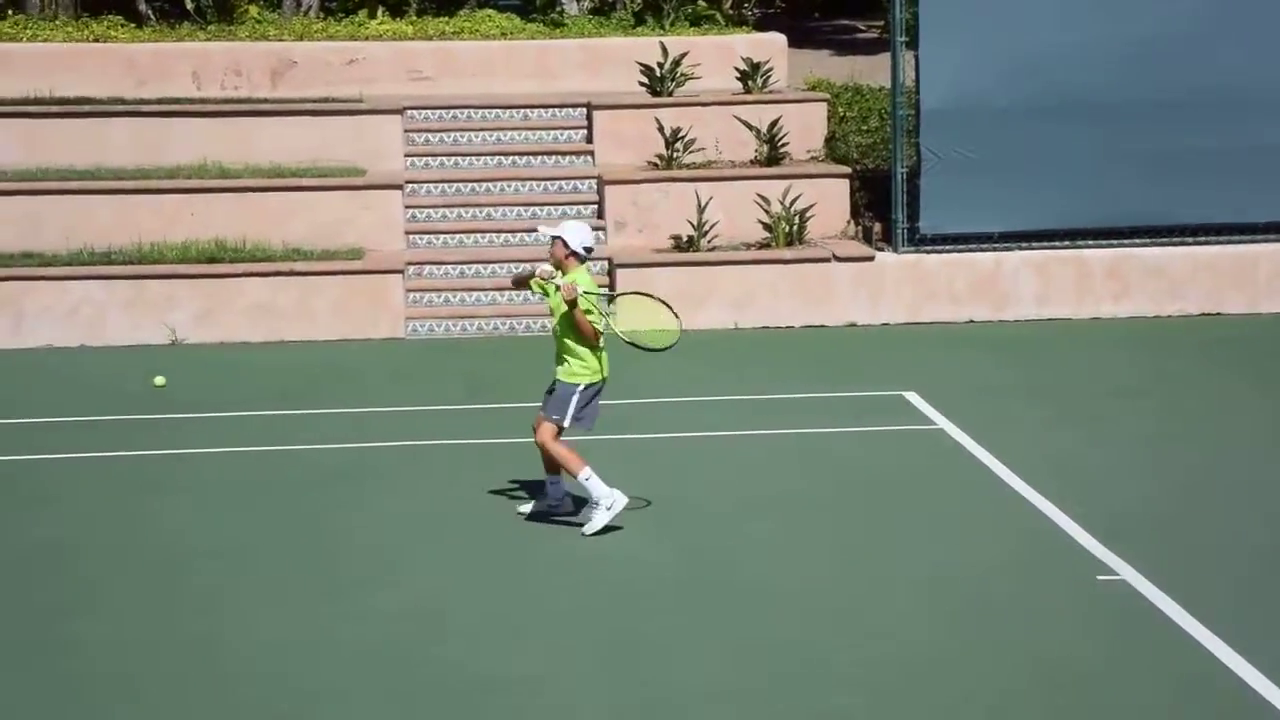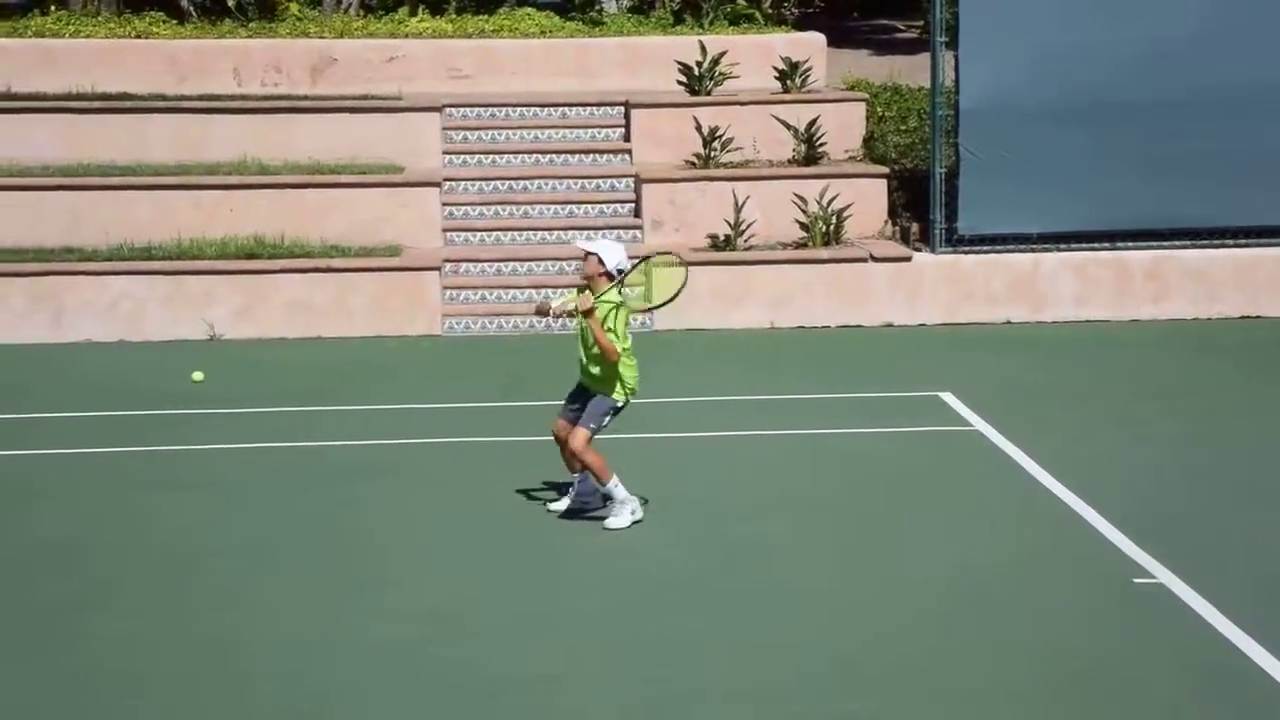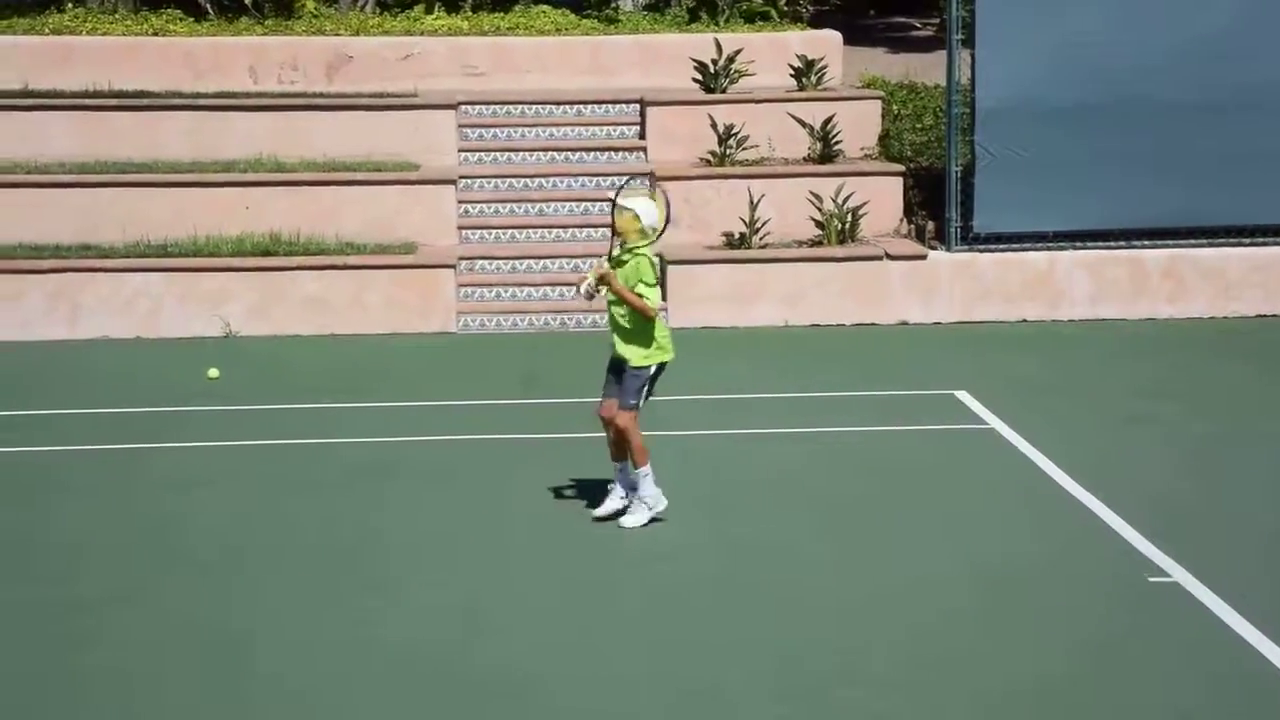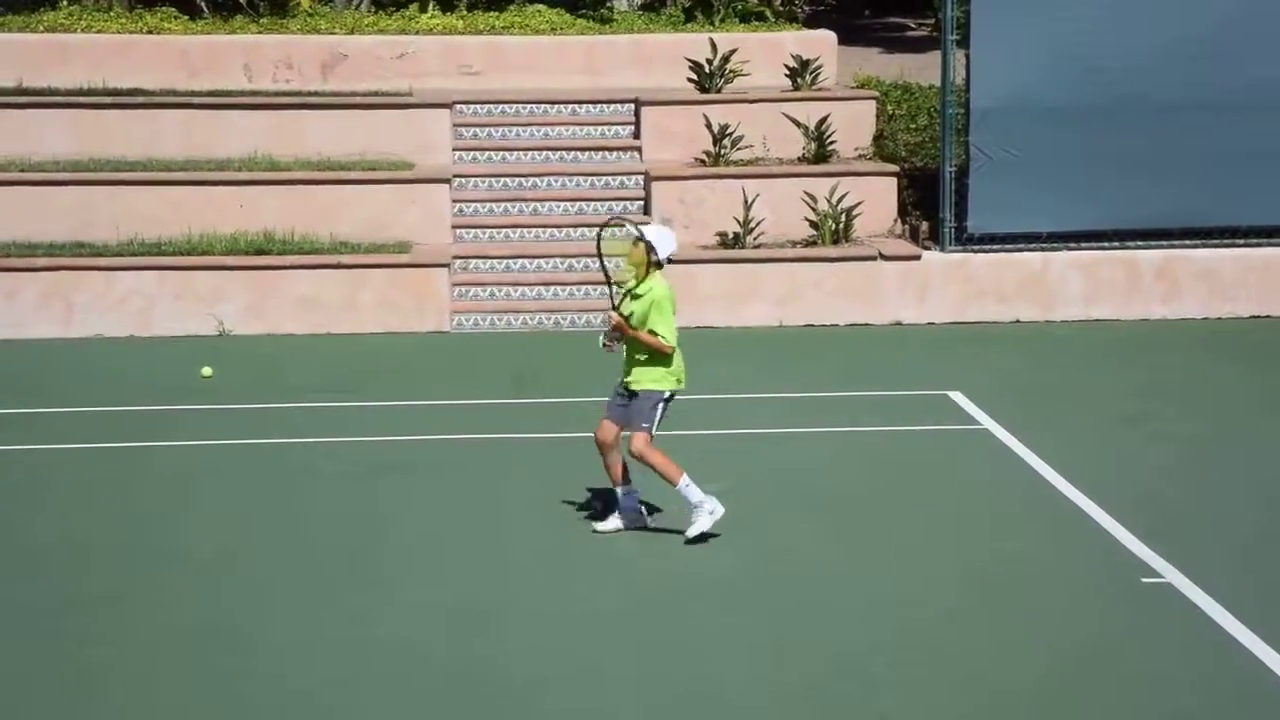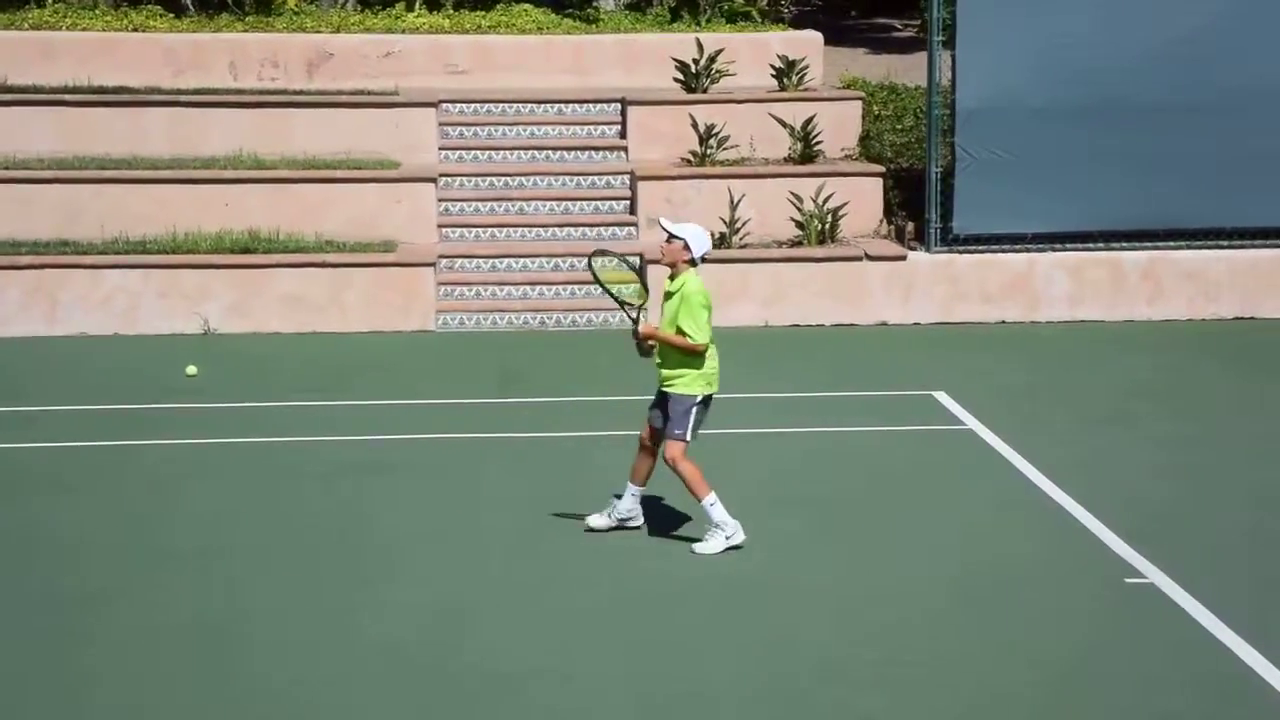
dt=0.2s
person 1, frame 1
left shoulder: (583, 287)
right shoulder: (559, 279)
left elbow: (594, 338)
right elbow: (516, 282)
left wrist: (573, 304)
right wrist: (534, 274)
left hip: (585, 373)
right hip: (568, 371)
left knee: (546, 437)
right knee: (544, 434)
left ankle: (605, 498)
right ankle: (553, 496)
person 1, frame 2
left shoulder: (614, 307)
right shoulder: (584, 294)
left elbow: (612, 354)
right elbow: (539, 309)
left wrist: (590, 318)
right wrist: (554, 308)
left hip: (613, 387)
right hip: (590, 381)
left knee: (579, 443)
right knee: (562, 431)
left ankle: (626, 504)
right ankle: (582, 493)
person 1, frame 3
left shoulder: (642, 260)
right shoulder: (618, 255)
left elbow: (650, 310)
right elbow: (596, 288)
left wrist: (613, 283)
right wrist: (590, 285)
left hip: (646, 353)
right hip: (624, 350)
left knee: (623, 422)
right knee: (607, 414)
left ankle: (648, 494)
right ankle: (621, 490)
person 1, frame 4
left shoulder: (659, 292)
right shoulder: (635, 286)
left elbow: (666, 345)
left wrist: (626, 329)
right wrist: (613, 332)
left hip: (658, 379)
right hip: (634, 376)
left knee: (640, 448)
right knee: (605, 438)
left ankle: (704, 505)
right ankle: (630, 511)
person 1, frame 5
left shoulder: (693, 291)
right shoulder: (670, 285)
left elbow: (698, 343)
left wrist: (653, 334)
right wrist: (648, 342)
left hip: (692, 381)
right hip: (671, 380)
left knee: (675, 455)
right knee: (648, 441)
left ankle: (725, 527)
right ankle: (627, 508)
